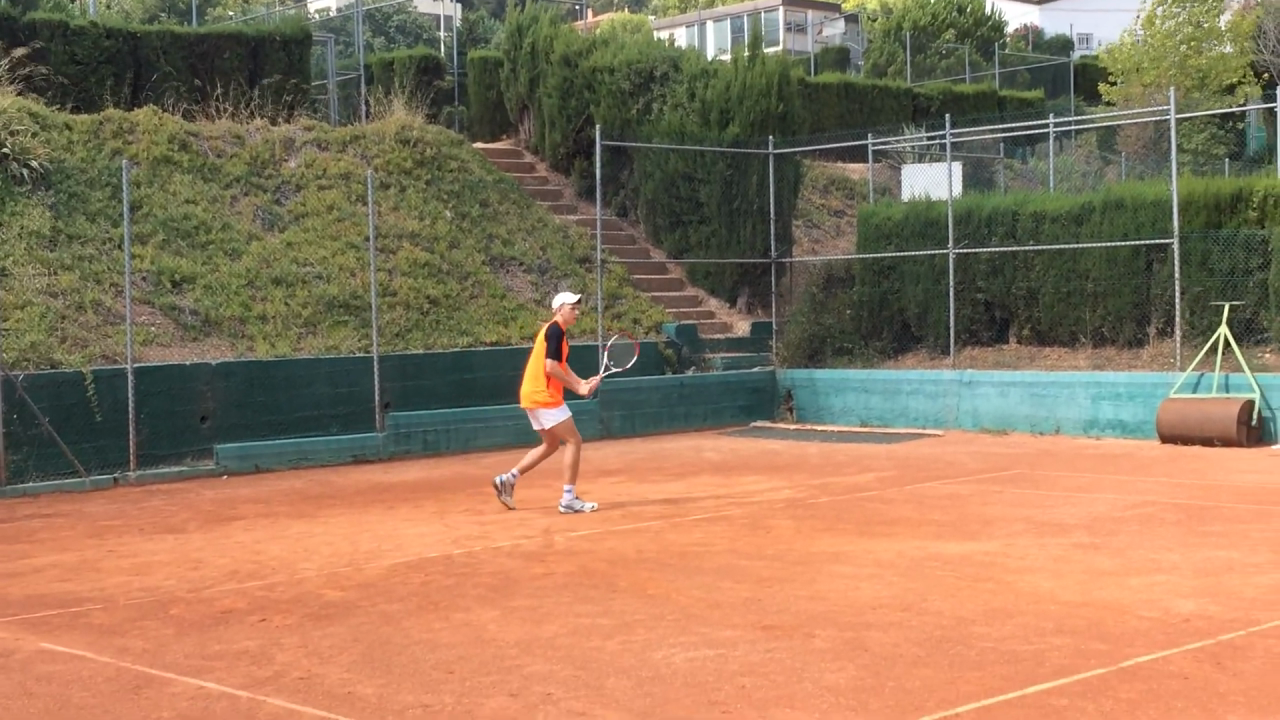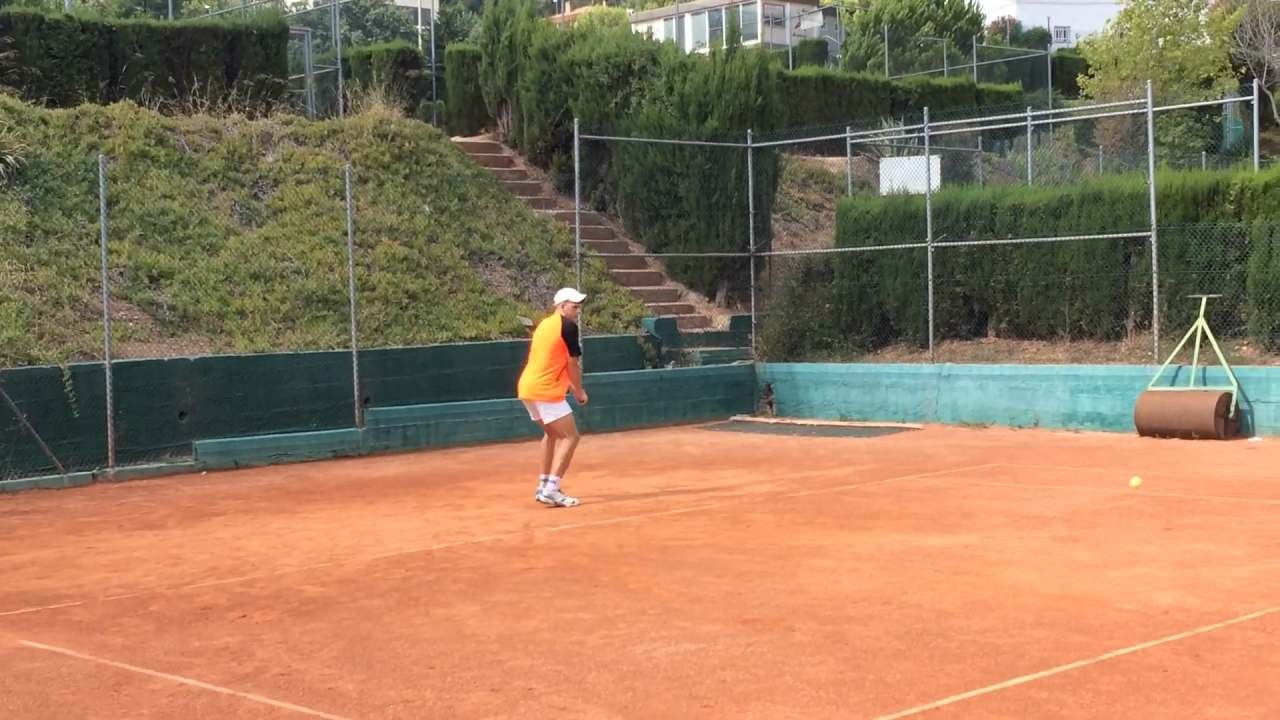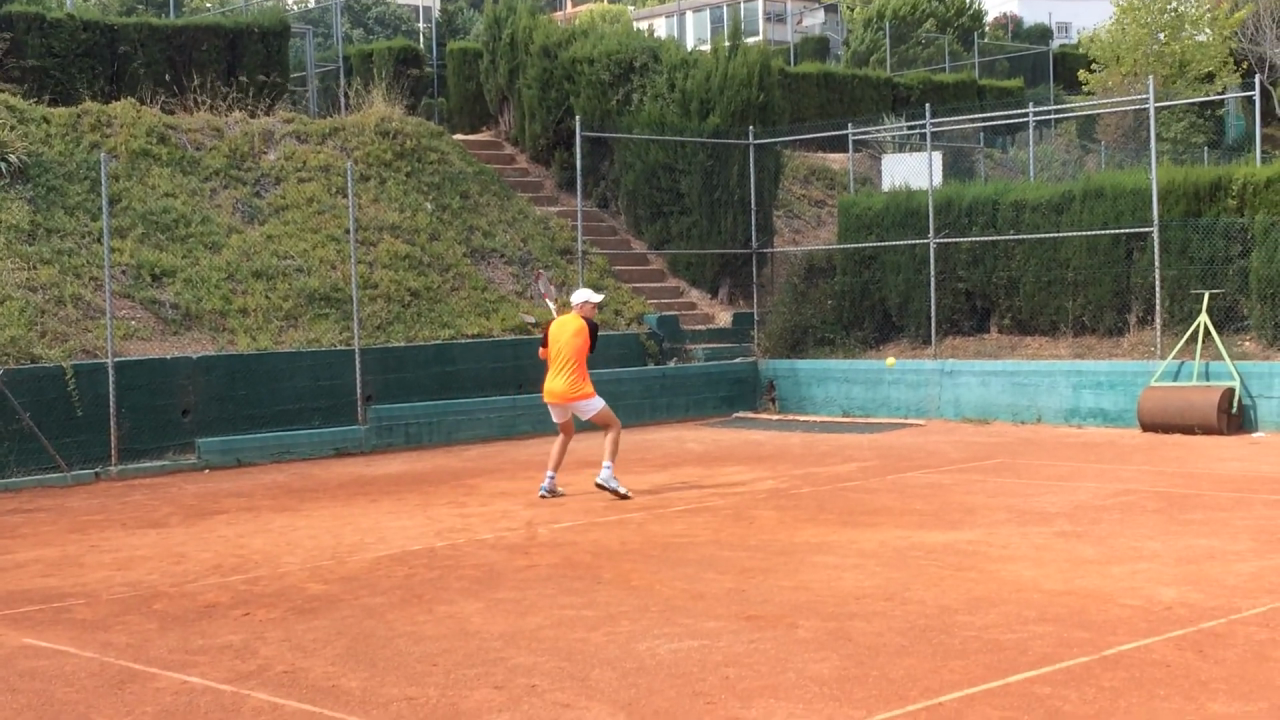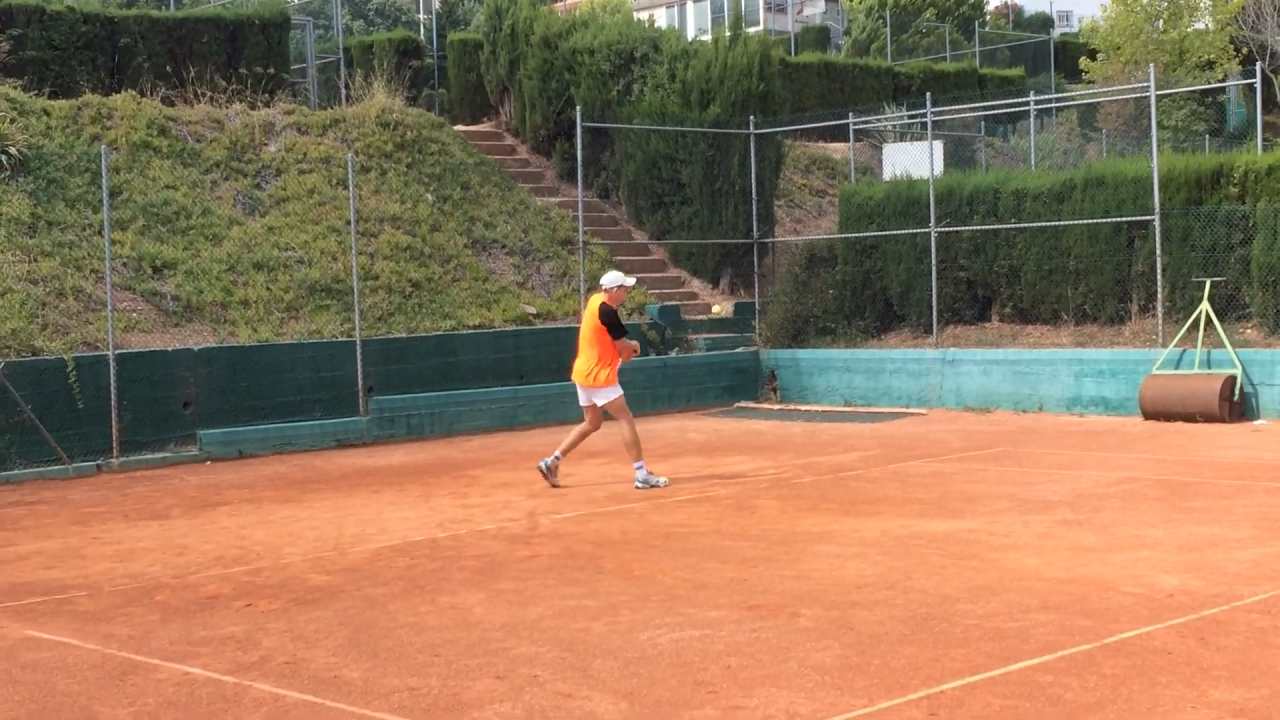
dt=0.3s
person 1, frame 1
left shoulder: (555, 331)
right shoulder: (556, 331)
left elbow: (562, 367)
right elbow: (552, 368)
left wrist: (582, 383)
right wrist: (579, 387)
left hip: (532, 395)
right hip: (544, 397)
left knee: (550, 445)
right knee: (574, 441)
left ankle: (507, 479)
right ankle: (569, 498)
person 1, frame 2
left shoulder: (545, 324)
right shoulder: (569, 326)
right elbow: (573, 364)
left wrist: (572, 387)
right wrist: (579, 391)
left hip: (528, 387)
right hip: (545, 391)
left knee: (553, 434)
right knee: (571, 437)
left ankle: (545, 486)
right ankle: (551, 490)
person 1, frame 3
left shoulder: (554, 324)
right shoulder: (590, 327)
left elbow: (544, 354)
left hip: (551, 391)
right hip: (576, 391)
left knee: (566, 433)
right knee: (613, 426)
left ankle: (548, 484)
right ankle: (607, 474)
person 1, frame 4
left shoulder: (597, 301)
right shoulder: (607, 312)
right elbow: (623, 344)
left wrist: (627, 347)
right wrist: (633, 346)
left hip: (584, 373)
right hip: (599, 375)
left knee: (591, 424)
right knee: (626, 421)
left ankle: (552, 463)
right ankle: (642, 474)
